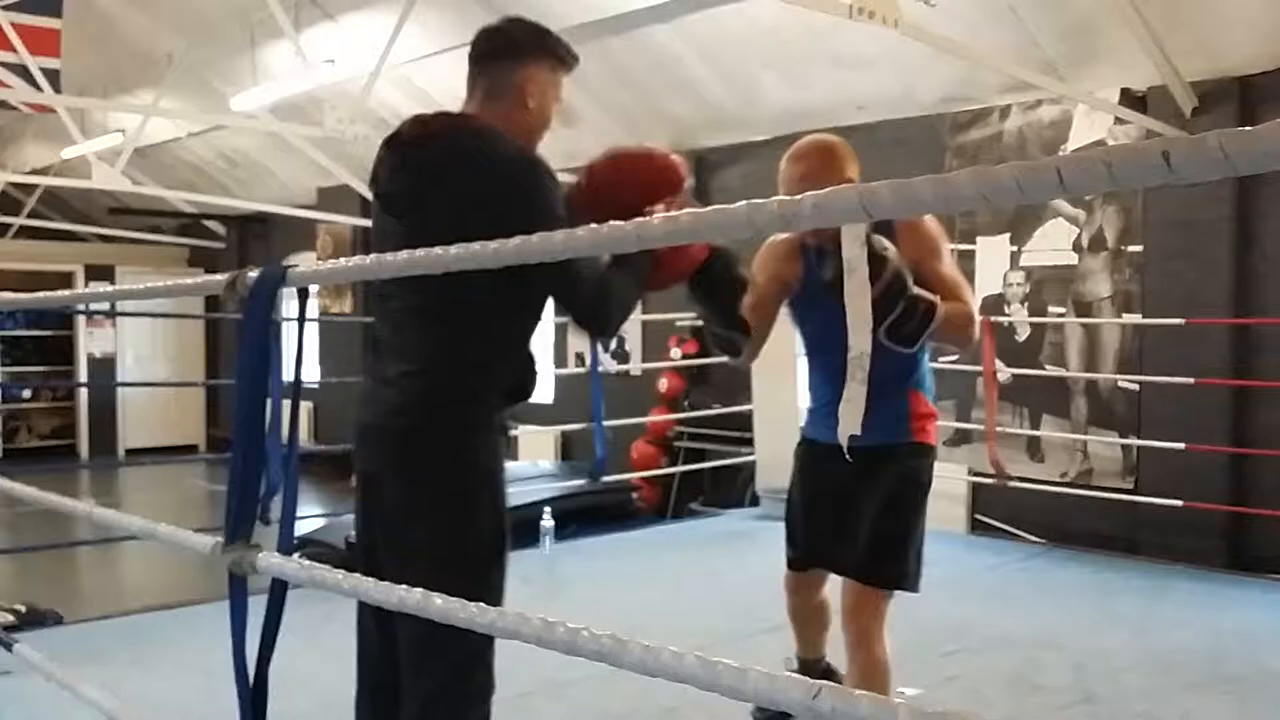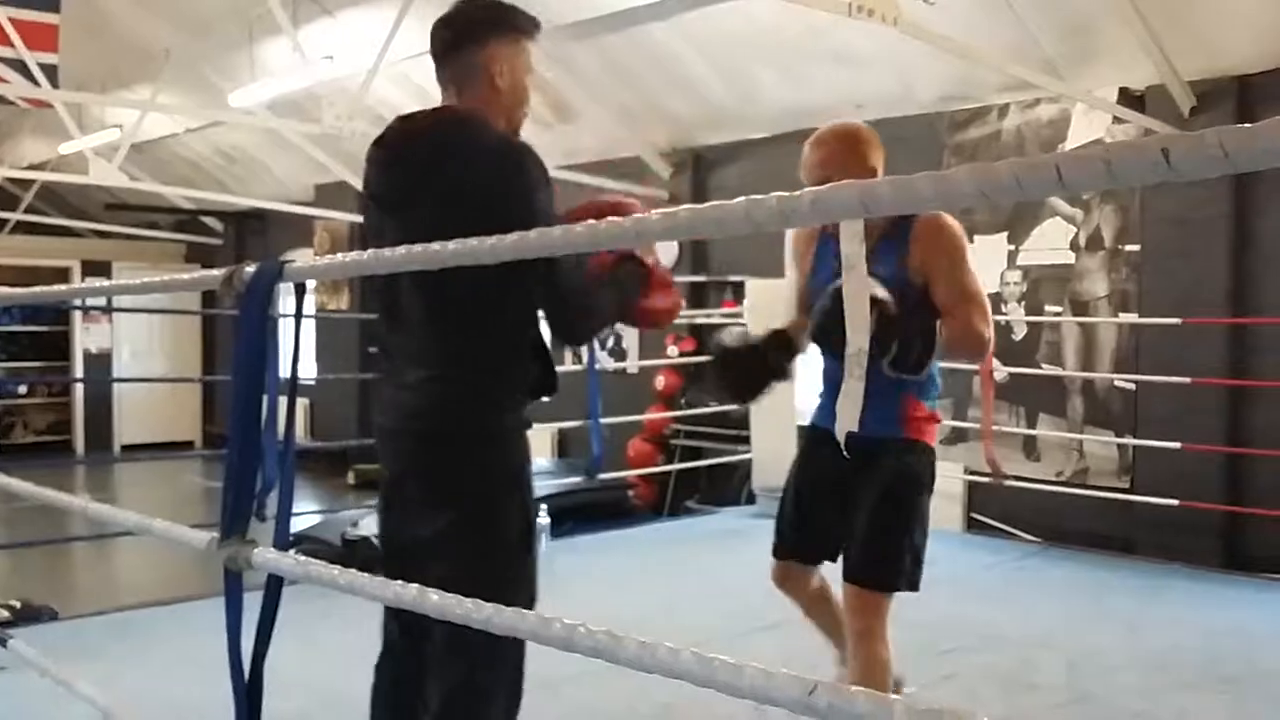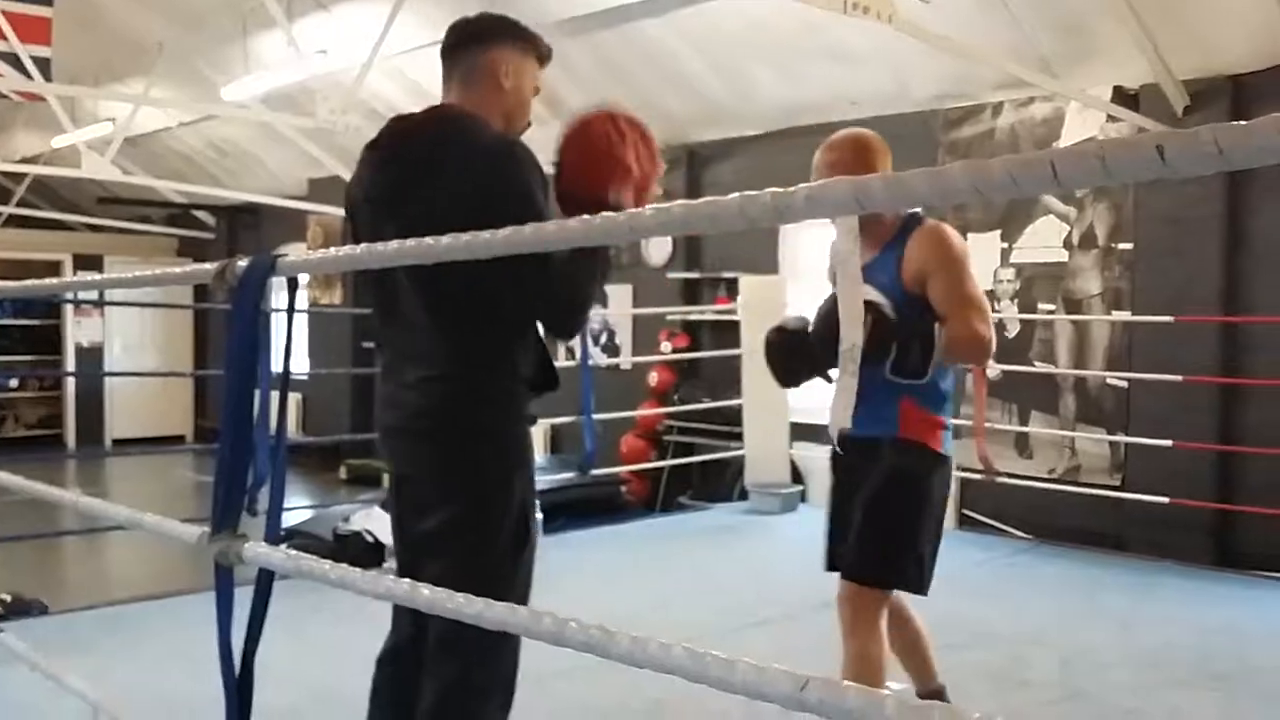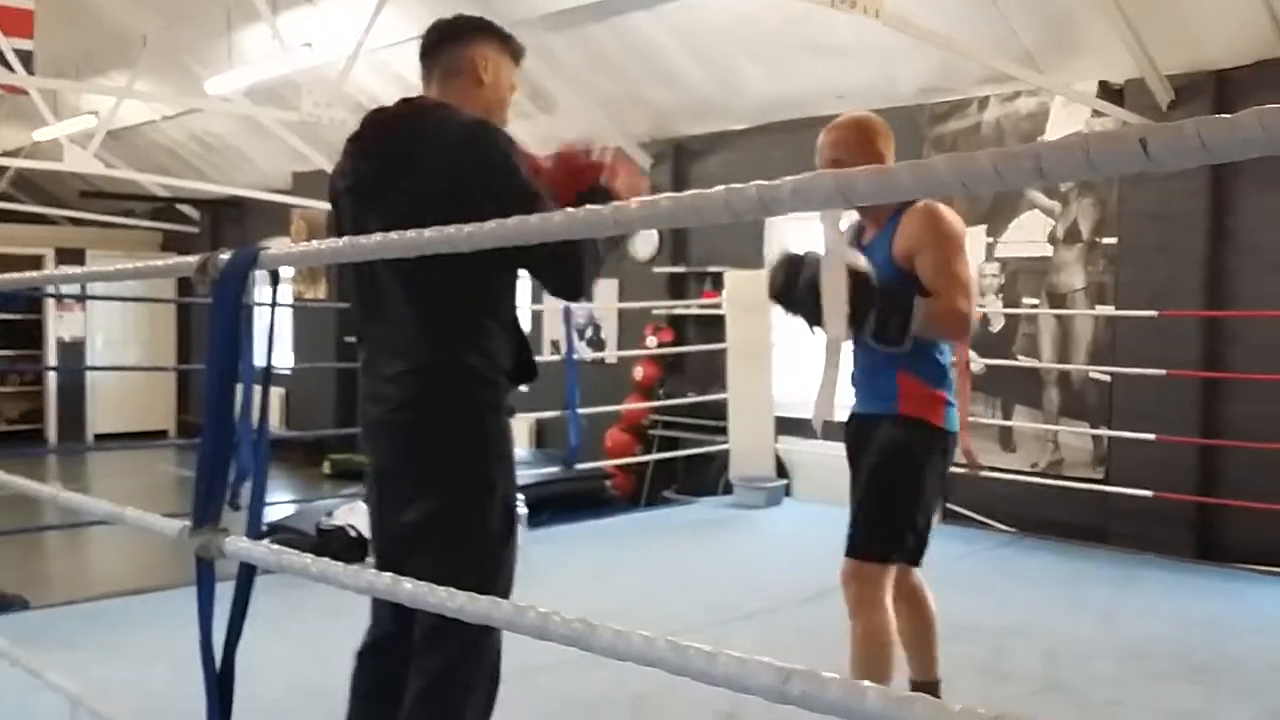
dt=0.2s
person 1, frame 1
left shoulder: (403, 163)
right shoulder: (509, 173)
right elbow: (595, 311)
right wrist: (639, 248)
left hip: (384, 423)
right hip: (451, 434)
left knee: (391, 641)
right knee: (450, 659)
person 1, frame 2
left shoulder: (387, 164)
right shoulder: (500, 164)
right elbow: (574, 316)
left wrist: (580, 263)
right wrist: (628, 279)
left hip: (403, 422)
right hip: (477, 430)
left knee: (414, 636)
right knee: (480, 654)
person 1, frame 3
left shoulder: (376, 167)
right shoulder: (495, 161)
right elbow: (561, 302)
left hip: (408, 416)
right hip: (478, 424)
left knee: (419, 627)
right knee: (473, 646)
person 1, frame 4
left shoulder: (359, 163)
right shoulder: (472, 145)
right elbow: (569, 273)
right wrist: (598, 202)
left hip: (388, 412)
right hip: (457, 417)
left knee: (399, 623)
right knee: (456, 641)
person 2, frame 1
left shoulder: (910, 235)
right shoulder: (781, 253)
left elbow: (964, 326)
right elbow: (746, 342)
left wrist: (890, 297)
left hip: (898, 444)
right hip: (824, 439)
left knee: (863, 607)
right knee: (802, 580)
right ankle: (812, 675)
person 2, frame 2
left shoulder: (930, 235)
right shoulder: (811, 238)
left elbow: (978, 338)
left wrist: (892, 332)
right wrist: (766, 357)
left hip: (898, 439)
right hip: (829, 428)
left knee: (864, 603)
right knee: (790, 571)
right ankle: (858, 669)
person 2, frame 3
left shoulder: (931, 243)
right shoulder: (852, 246)
left elbow: (977, 342)
left wrist: (889, 342)
right wrist: (817, 349)
left hip: (910, 443)
right hip: (858, 437)
left knee: (859, 601)
right knee: (874, 591)
right ankle: (936, 700)
person 2, frame 4
left shoulder: (927, 221)
right shoulder: (860, 230)
left elbow: (958, 320)
left wrist: (869, 302)
right wrist: (818, 301)
left hip: (915, 418)
right hip: (873, 414)
left knee: (863, 578)
right knee: (897, 571)
right ankle: (926, 695)
person 3, frame 1
left shoulder: (1114, 212)
right shoulder: (1086, 217)
left hip: (1104, 304)
right hip: (1076, 305)
left knee: (1107, 384)
right knee: (1075, 381)
left ankle: (1130, 448)
right ankle: (1080, 455)
person 3, frame 2
left shoulder: (1112, 212)
right shoulder: (1084, 217)
left hip: (1100, 303)
right hip: (1073, 303)
left knee: (1103, 385)
right knee: (1072, 382)
left ankle: (1125, 452)
right ankle: (1076, 457)
person 3, frame 3
left shoulder: (1106, 210)
right shoulder: (1077, 215)
left hip: (1094, 301)
right hip: (1066, 301)
left knee: (1095, 382)
right knee: (1064, 378)
left ankle: (1116, 448)
right ankle: (1069, 453)
person 3, frame 4
left shoulder: (1090, 205)
right shoulder: (1059, 210)
left hip: (1077, 295)
right hip: (1050, 296)
left knee: (1078, 375)
right knee: (1048, 373)
left ankle: (1100, 441)
right ankle: (1052, 447)
person 4, frame 1
left shoulder: (1038, 306)
right shoulder: (989, 304)
left elbow: (1035, 352)
left wrist: (1023, 326)
right wrist: (996, 365)
left hip: (1023, 364)
right hip: (994, 361)
left knee: (1039, 377)
left ankle: (1034, 439)
right ankle: (963, 430)
person 4, frame 2
left shoulder: (1034, 306)
right shoulder: (987, 303)
left elbow: (1031, 351)
left wrist: (1020, 325)
right wrist: (992, 363)
left hip: (1019, 362)
right hip: (990, 360)
left knee: (1035, 377)
right knee: (960, 367)
left ankle: (1030, 438)
right ankle: (959, 428)
person 4, frame 3
left shoulder: (1028, 304)
left elbow: (1023, 349)
left wrist: (1014, 323)
left hip: (1010, 359)
left knee: (1028, 377)
left ankle: (1022, 435)
person 4, frame 4
left shoulder: (1011, 299)
left elbow: (1008, 344)
left wrist: (998, 318)
right wrist: (968, 354)
left hip: (997, 355)
right hip: (969, 353)
left knee: (1012, 371)
left ankle: (1006, 429)
